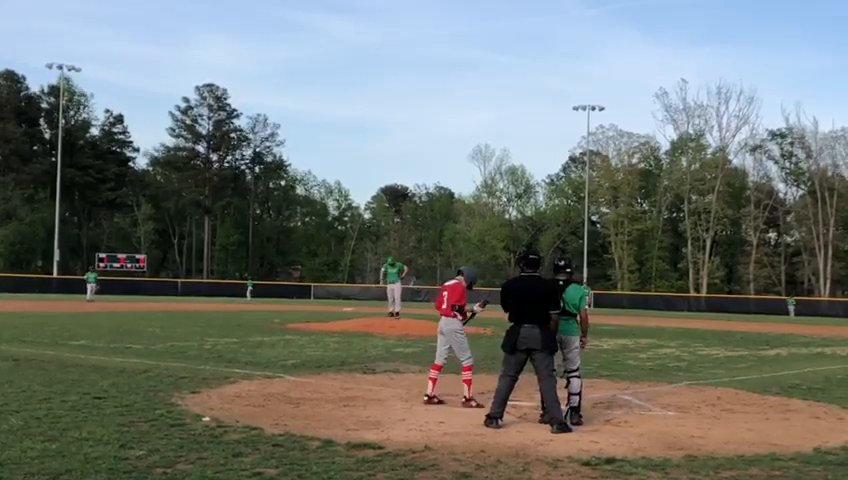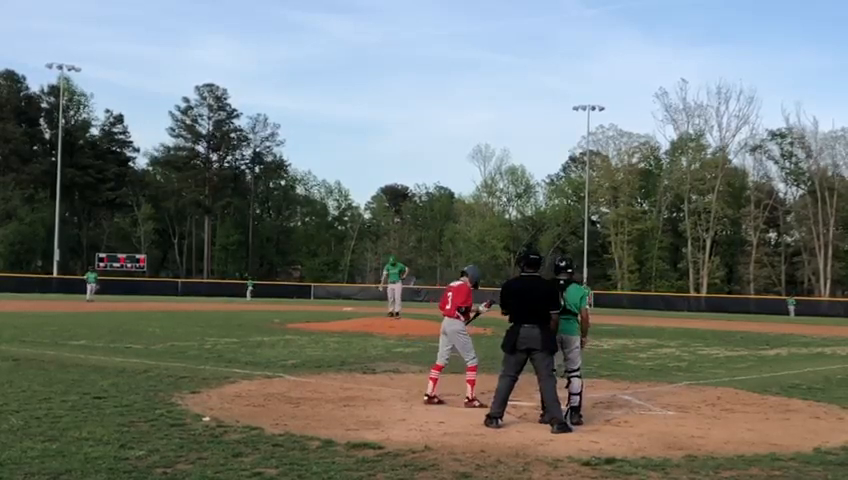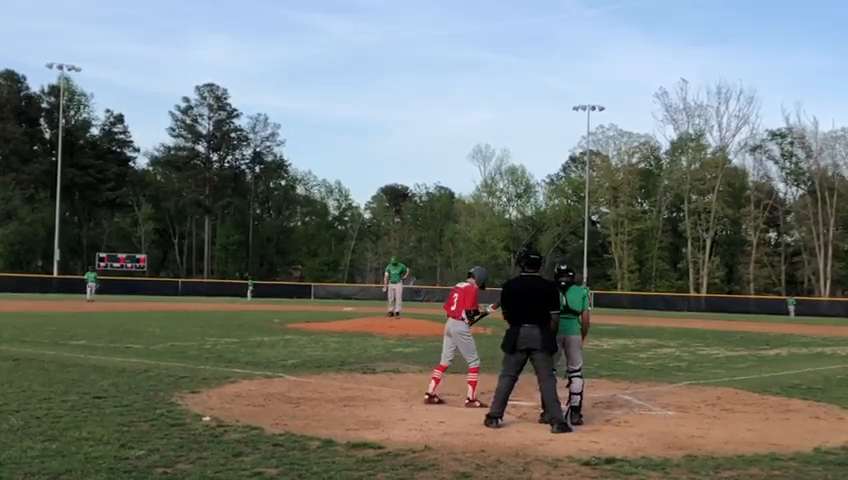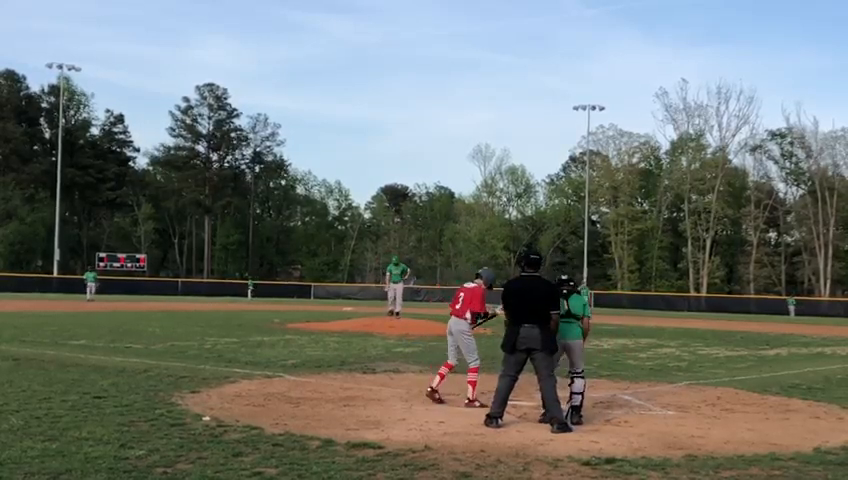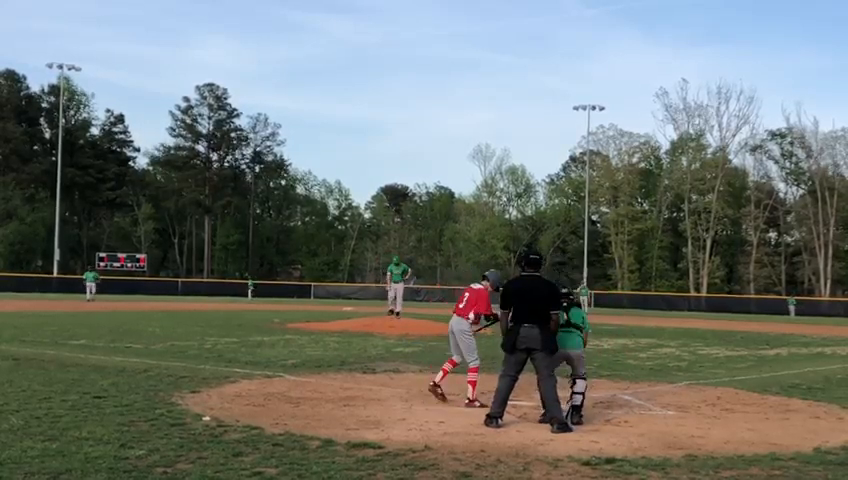
dt=0.1s
person 1, frame 1
left shoulder: (510, 285)
right shoulder: (549, 287)
left elbow: (505, 308)
right elbow: (554, 318)
right wrist: (550, 338)
left hip: (517, 334)
right hip: (541, 335)
left knee: (507, 376)
right knee: (547, 379)
left ankle: (494, 417)
right ankle: (556, 421)
person 1, frame 2
left shoulder: (509, 285)
right shoulder: (549, 287)
left elbow: (504, 311)
right elbow: (554, 318)
right wrist: (550, 338)
left hip: (517, 334)
right hip: (541, 335)
left knee: (507, 376)
right knee: (547, 379)
left ankle: (494, 417)
right ankle: (557, 421)
person 1, frame 3
left shoulder: (510, 285)
right shoulder: (549, 287)
left elbow: (506, 315)
right elbow: (554, 318)
right wrist: (550, 338)
left hip: (517, 334)
right hip: (541, 335)
left knee: (507, 376)
right knee: (547, 379)
left ankle: (494, 417)
right ankle: (557, 421)
person 1, frame 4
left shoulder: (510, 285)
right shoulder: (549, 287)
left elbow: (507, 316)
right elbow: (554, 318)
right wrist: (550, 338)
left hip: (517, 334)
right hip: (541, 335)
left knee: (507, 376)
right knee: (547, 379)
left ankle: (494, 417)
right ankle: (557, 421)
person 1, frame 5
left shoulder: (511, 285)
right shoulder: (550, 287)
left elbow: (504, 315)
right elbow: (554, 318)
left wrist: (506, 336)
right wrist: (550, 338)
left hip: (517, 334)
right hip: (541, 335)
left knee: (507, 376)
right knee: (547, 379)
left ankle: (494, 417)
right ankle: (557, 421)
person 2, frame 1
right shoulder: (578, 289)
right elbow: (584, 317)
right wrist: (584, 336)
right hip: (571, 333)
right knee: (573, 373)
left ankle: (547, 412)
right ankle: (575, 413)
person 2, frame 2
right shoulder: (579, 289)
right elbow: (584, 316)
right wrist: (584, 336)
right hip: (571, 333)
right knee: (574, 373)
right ankle: (575, 412)
person 2, frame 3
right shoulder: (581, 291)
right elbow: (586, 318)
right wrist: (583, 336)
right hip: (573, 333)
right knee: (575, 373)
right ankle: (575, 412)
person 2, frame 4
right shoulder: (581, 299)
right elbow: (586, 325)
right wrist: (582, 341)
left hip: (555, 337)
right hip: (574, 338)
right knee: (577, 374)
right ankle: (575, 412)
person 2, frame 5
right shoulder: (579, 310)
right elbow: (585, 337)
right wrist: (579, 350)
left hip: (555, 345)
right hip: (575, 347)
right knee: (580, 378)
right ankle: (576, 413)
person 3, frame 1
left shoulder: (446, 285)
right shoulder: (460, 287)
left elbow: (438, 306)
right elbow: (456, 307)
right wrist: (473, 309)
left hip: (443, 323)
right hip: (454, 325)
left knee: (439, 359)
right knee: (467, 360)
left ankle: (429, 395)
right ankle: (467, 398)
person 3, frame 2
left shoulder: (451, 286)
right shoulder: (465, 288)
left elbow: (442, 306)
right elbow: (462, 309)
right wrist: (478, 309)
left hip: (446, 323)
right hip: (457, 326)
left knee: (441, 359)
right knee: (472, 360)
left ankle: (429, 395)
right ankle: (470, 398)
person 3, frame 3
left shoulder: (457, 287)
right shoulder: (472, 290)
left elbow: (446, 307)
right elbow: (471, 313)
right wrist: (486, 310)
left hip: (449, 324)
right hip: (461, 327)
left knee: (445, 361)
right knee: (474, 362)
left ankle: (430, 394)
right ankle: (471, 399)
person 3, frame 4
left shoulder: (464, 287)
right shoulder: (479, 291)
right elbow: (479, 315)
right wrist: (494, 313)
left hip: (452, 323)
right hip: (462, 326)
left knee: (452, 360)
right knee: (474, 362)
left ankle: (433, 389)
right ankle: (471, 399)
person 3, frame 5
left shoulder: (471, 287)
right shoulder: (484, 293)
right elbow: (488, 317)
left hip: (454, 322)
right hip: (463, 326)
left knee: (457, 357)
right knee: (473, 361)
left ankle: (435, 383)
right ankle: (470, 399)
